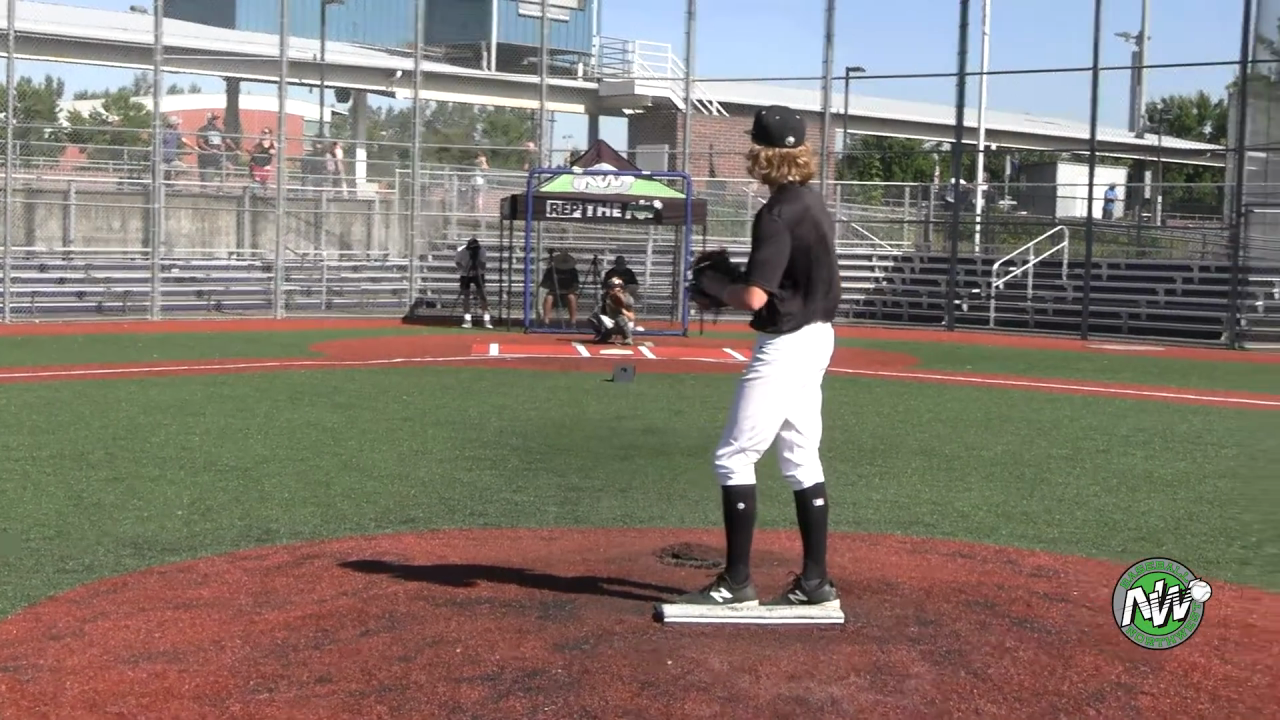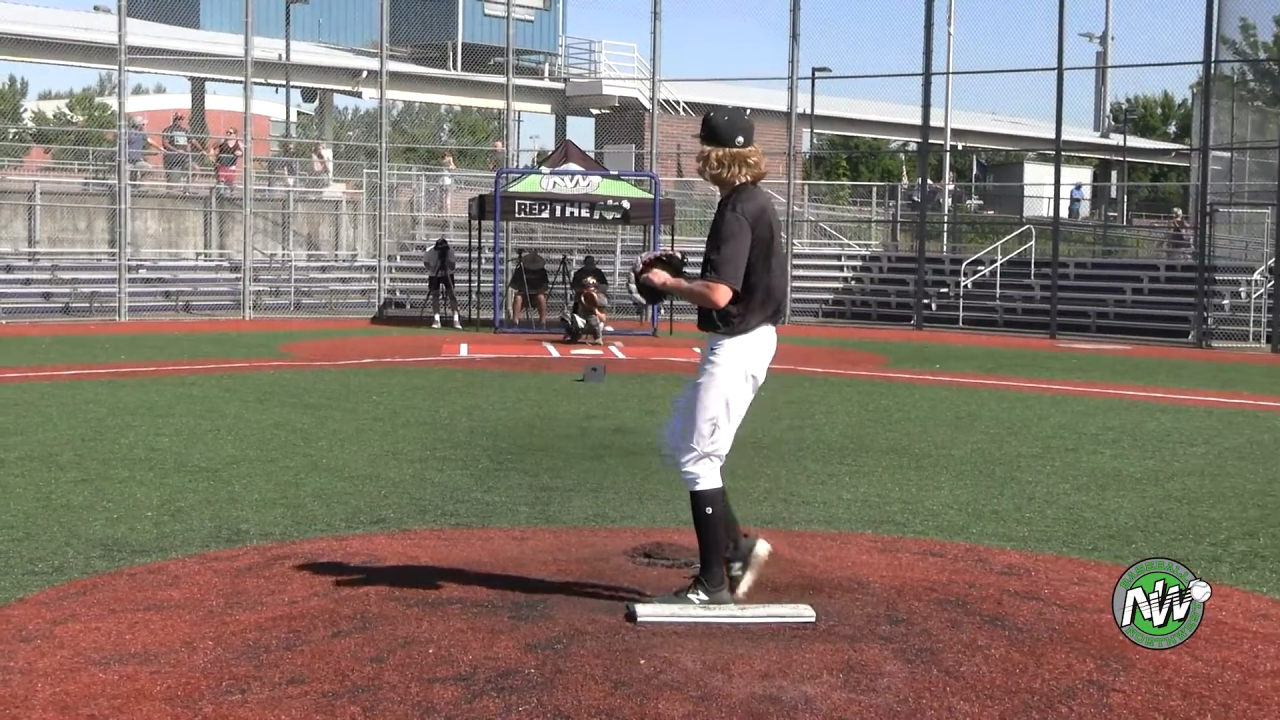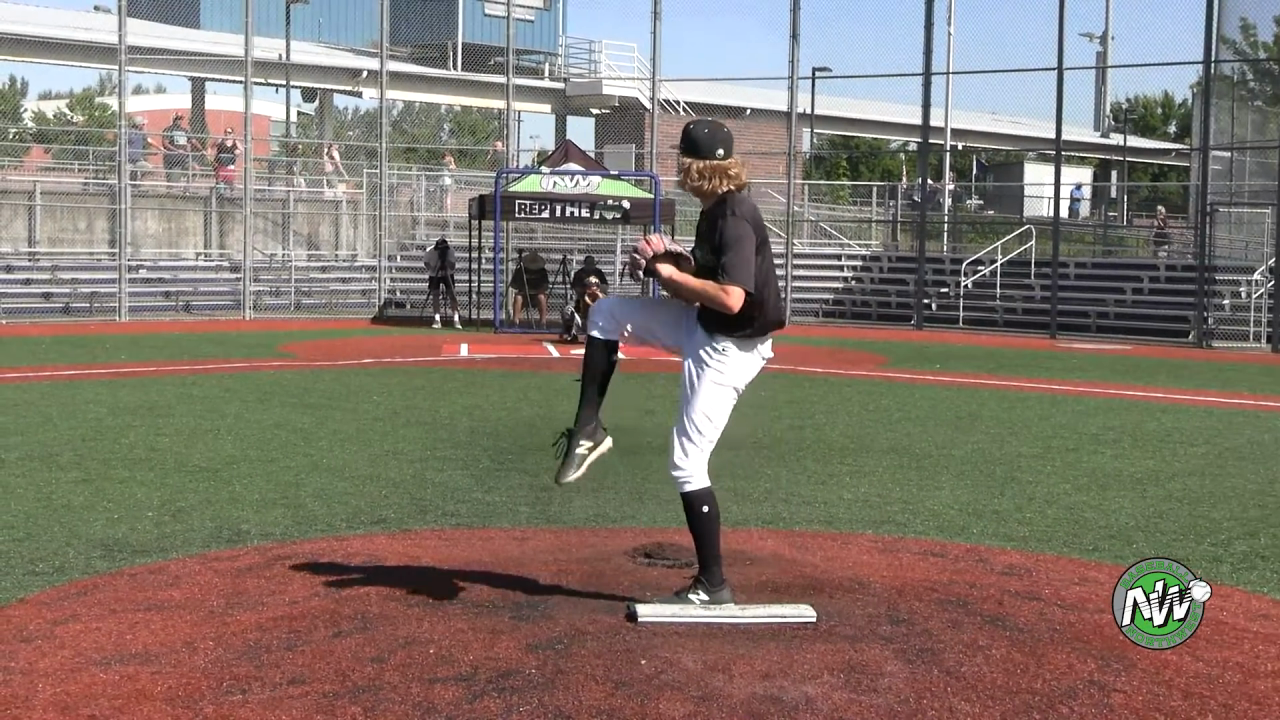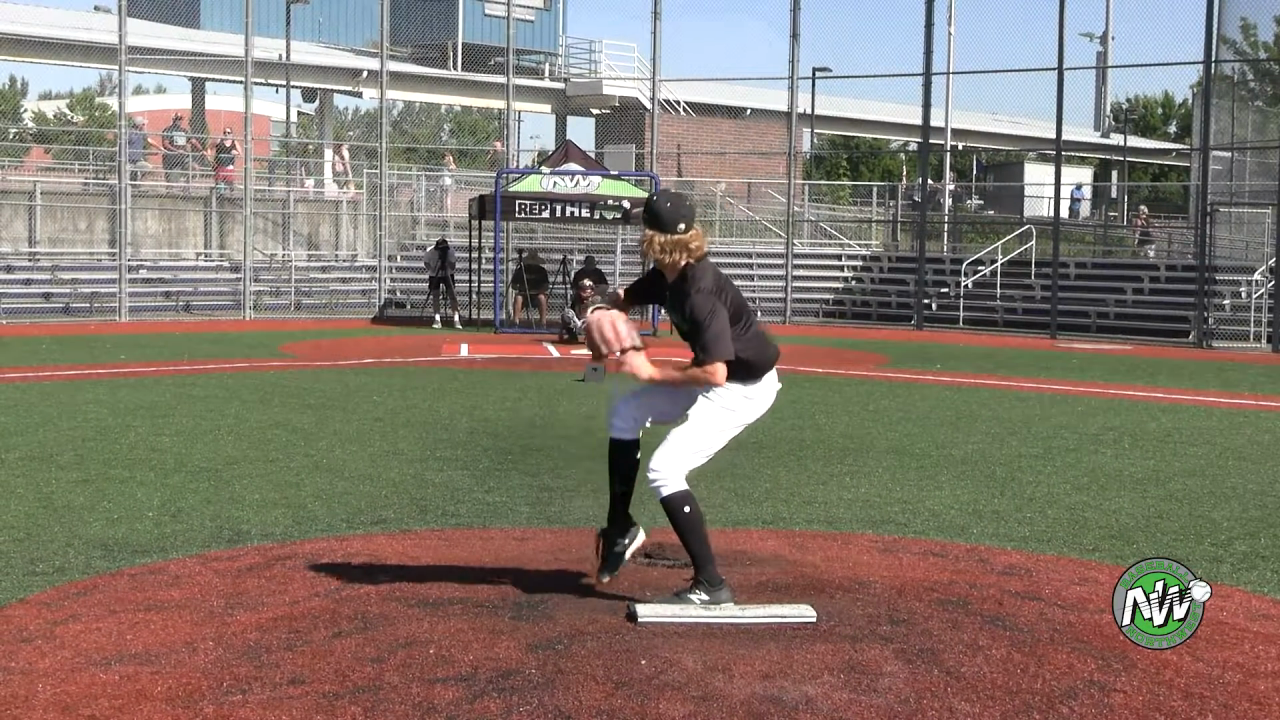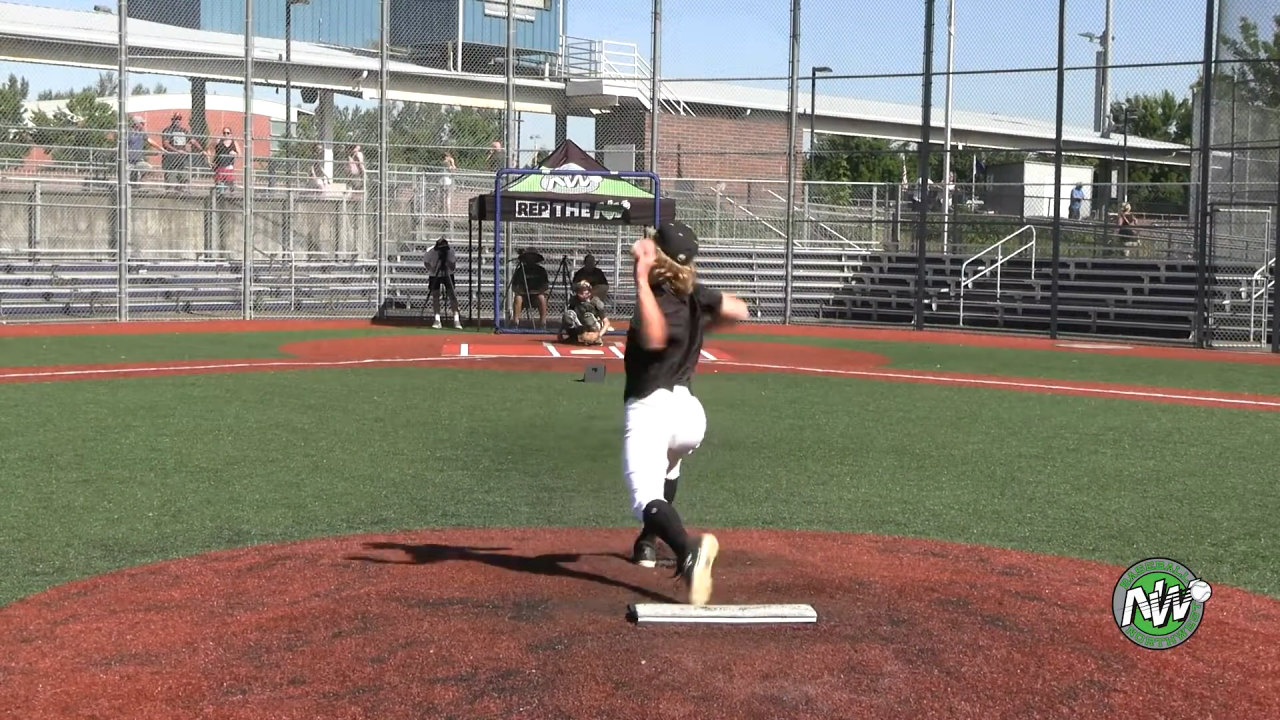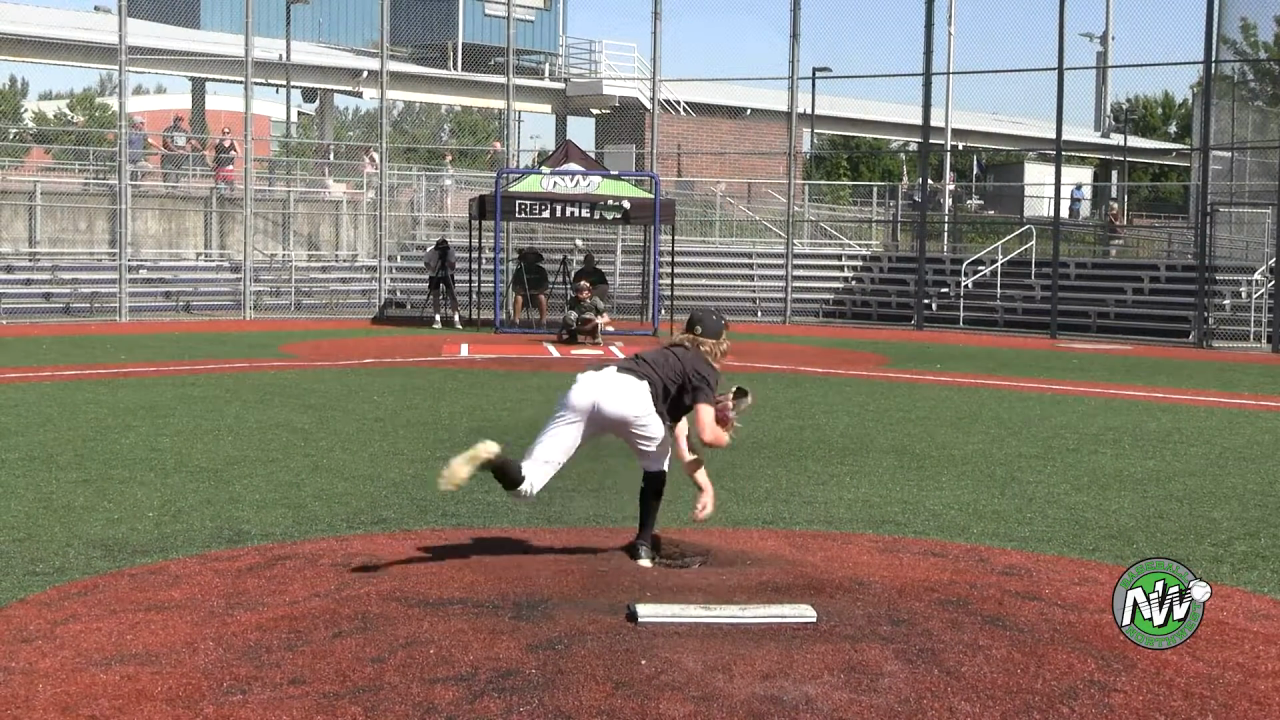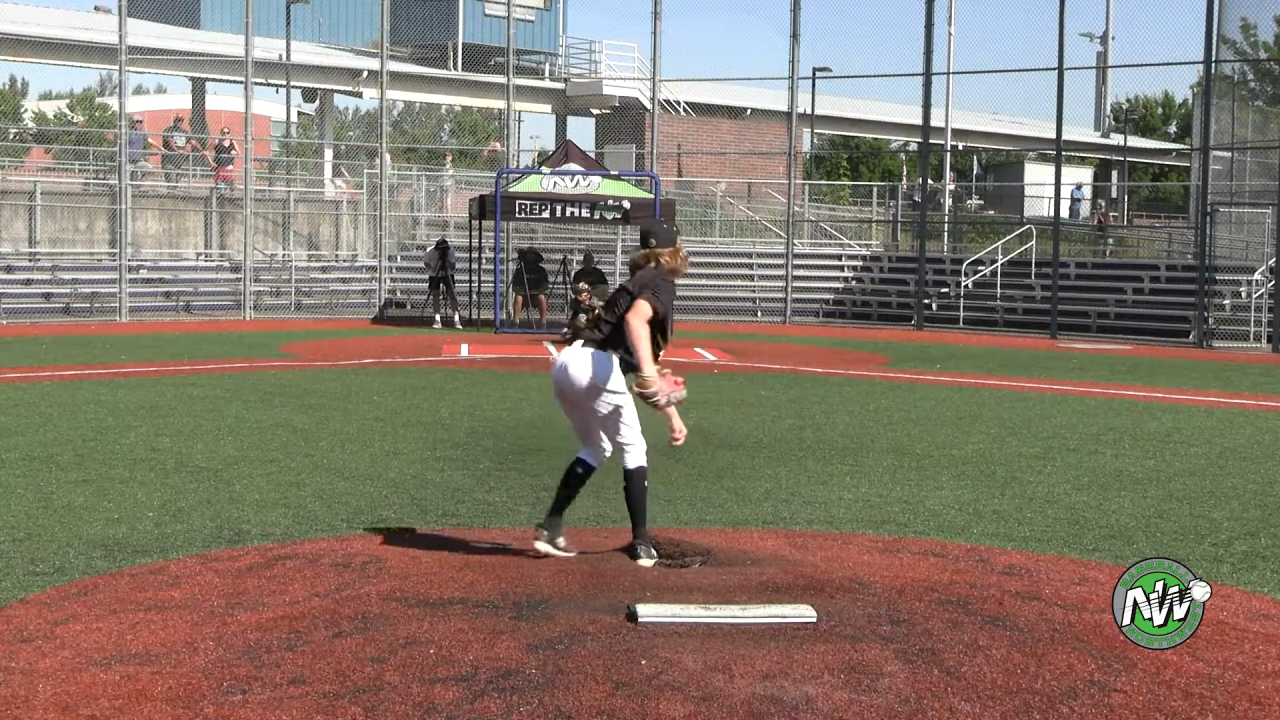
dt=0.4s
person 1, frame 1
left shoulder: (777, 213)
right shoulder: (814, 204)
left elbow: (753, 297)
left wrist: (715, 285)
right wrist: (734, 279)
left hip: (784, 346)
right hip: (814, 338)
left knee: (733, 457)
right knee: (802, 462)
left ankle: (736, 582)
right ankle: (815, 581)
person 1, frame 2
left shoulder: (738, 209)
right shoulder: (753, 201)
left elbow: (718, 293)
left wrist: (664, 281)
right wrist: (679, 276)
left hip: (735, 345)
right hip: (736, 340)
left knee: (697, 461)
right knee: (677, 438)
left ankle: (713, 584)
right ankle: (738, 546)
person 1, frame 3
left shoulder: (735, 219)
right shoulder: (713, 212)
left elbow: (731, 298)
left wrist: (672, 275)
right wrist: (661, 266)
left hip: (730, 349)
right hip: (703, 330)
left knee: (687, 465)
right knee: (606, 312)
left ankle: (712, 585)
right ankle: (587, 431)
person 1, frame 4
left shoulder: (702, 292)
right shoulder: (665, 273)
left elbow: (714, 376)
right elbow: (623, 301)
left wrist: (652, 374)
right wrist: (601, 315)
left hip: (747, 388)
right hip: (723, 372)
left knee: (664, 473)
right knee: (625, 413)
left ankle: (712, 586)
right ankle: (619, 529)
person 1, frame 5
left shoulder: (668, 296)
right shoulder: (693, 294)
left elbow: (653, 341)
right elbow: (738, 309)
left wrist: (640, 275)
left hip: (649, 409)
right hip: (686, 408)
left knee: (647, 498)
right knee: (665, 463)
left ankle: (692, 554)
right ankle: (648, 542)
person 1, frame 6
left shoulder: (669, 355)
right shoulder: (700, 371)
left elbow: (681, 441)
right elbow: (705, 435)
left wrist: (704, 484)
right wrist: (724, 438)
left hip: (588, 385)
right hip: (632, 395)
left knee: (525, 481)
right knee: (656, 460)
left ankle: (491, 458)
right ankle: (645, 543)
person 1, frame 7
left shoulder: (643, 282)
right shoulder: (660, 284)
left elbow: (644, 359)
right elbow: (635, 318)
left wrist: (671, 412)
right wrist: (650, 373)
left hip: (565, 362)
right hip: (596, 368)
left knee: (594, 449)
right knee: (631, 450)
left ankle: (549, 530)
right ankle: (641, 543)
